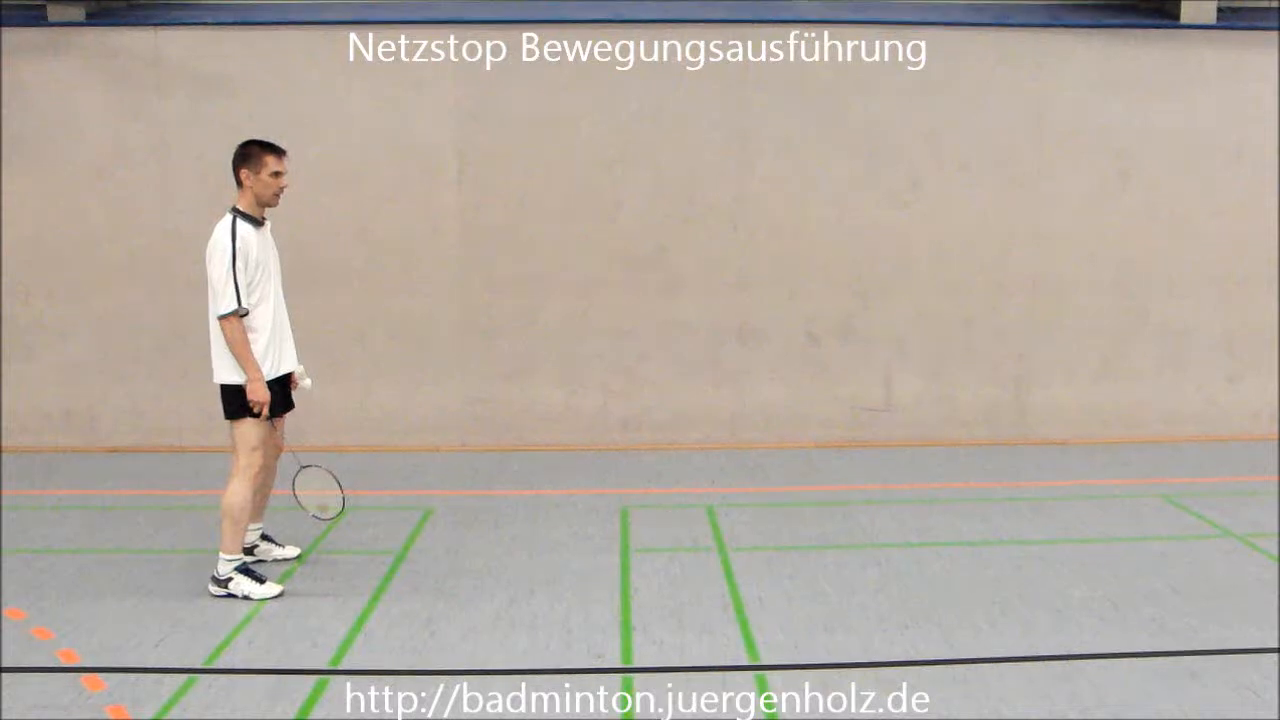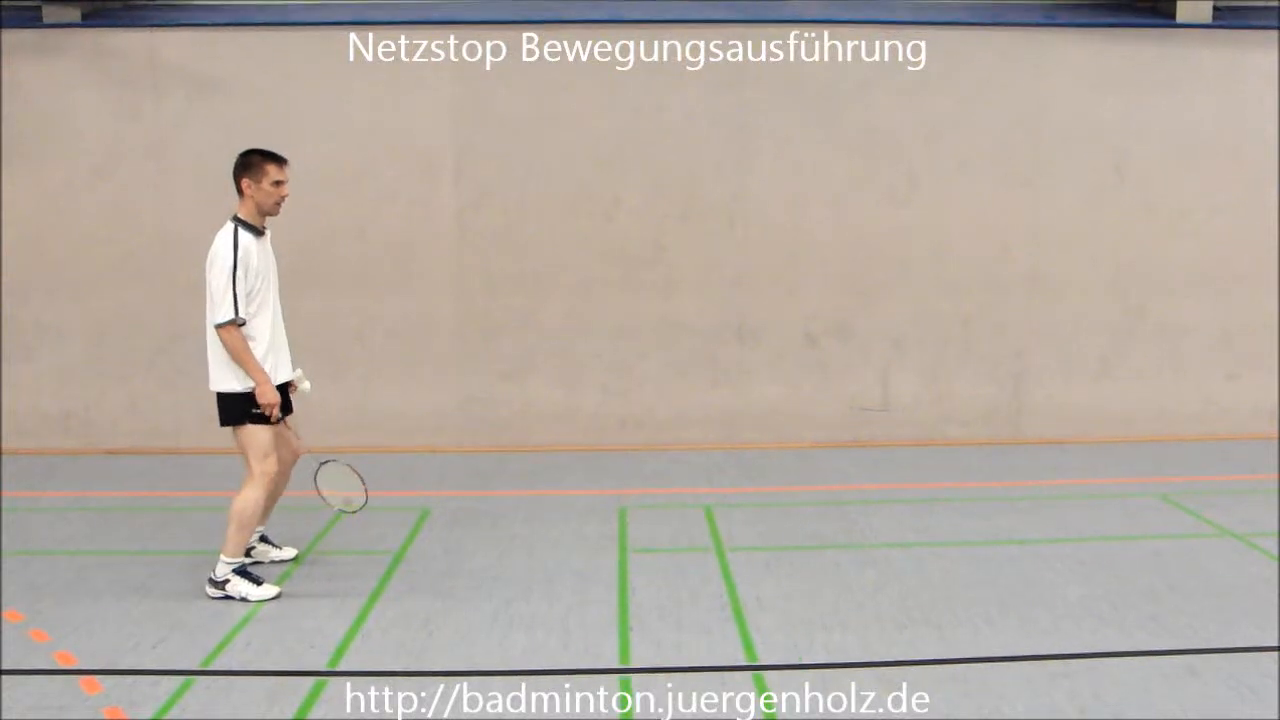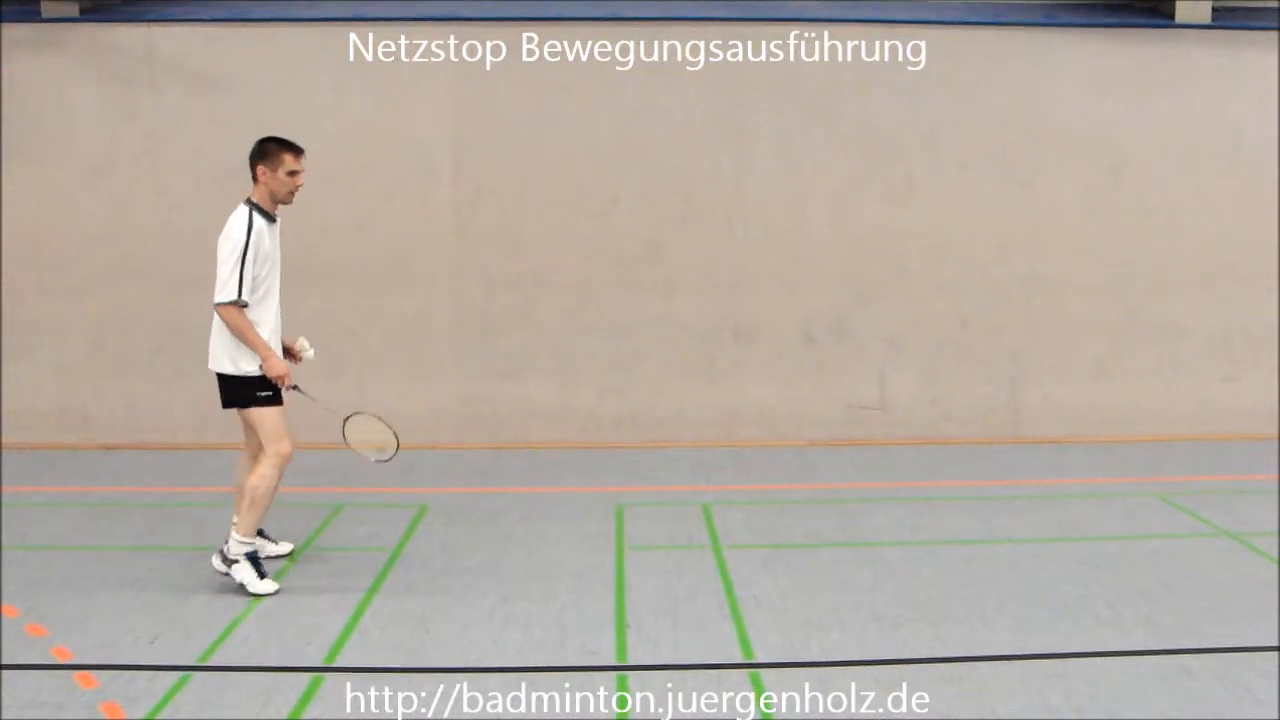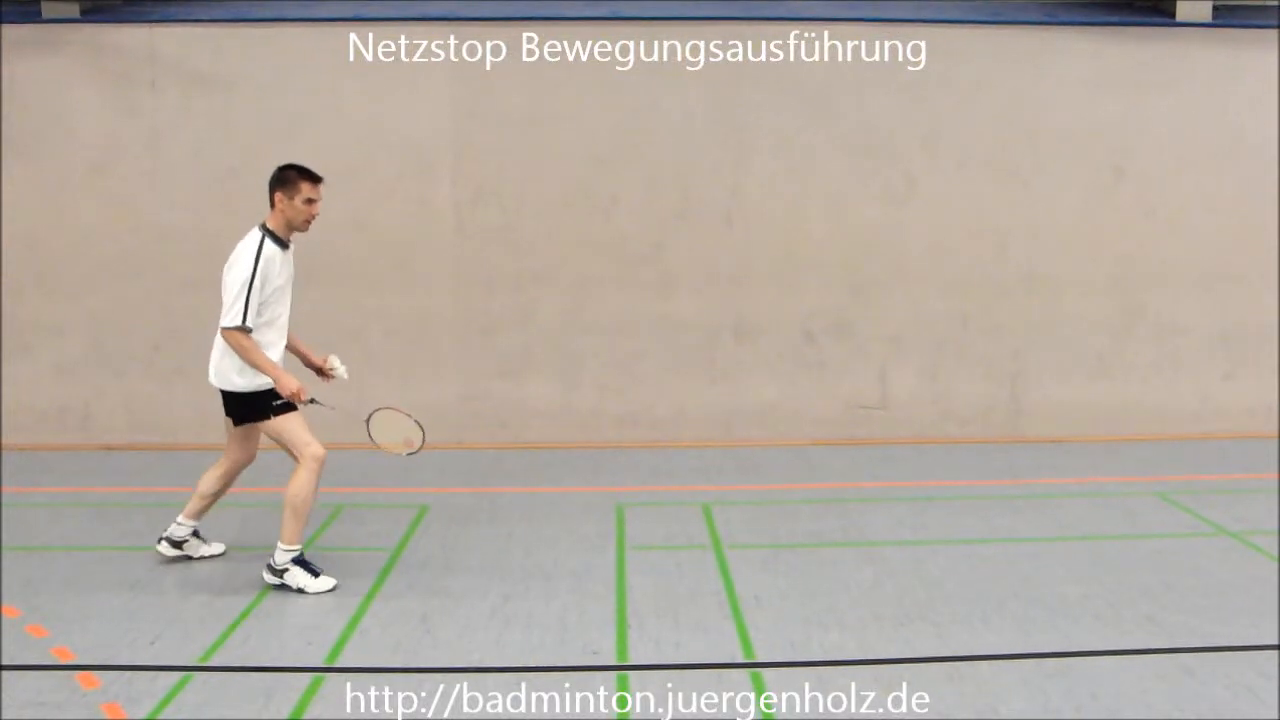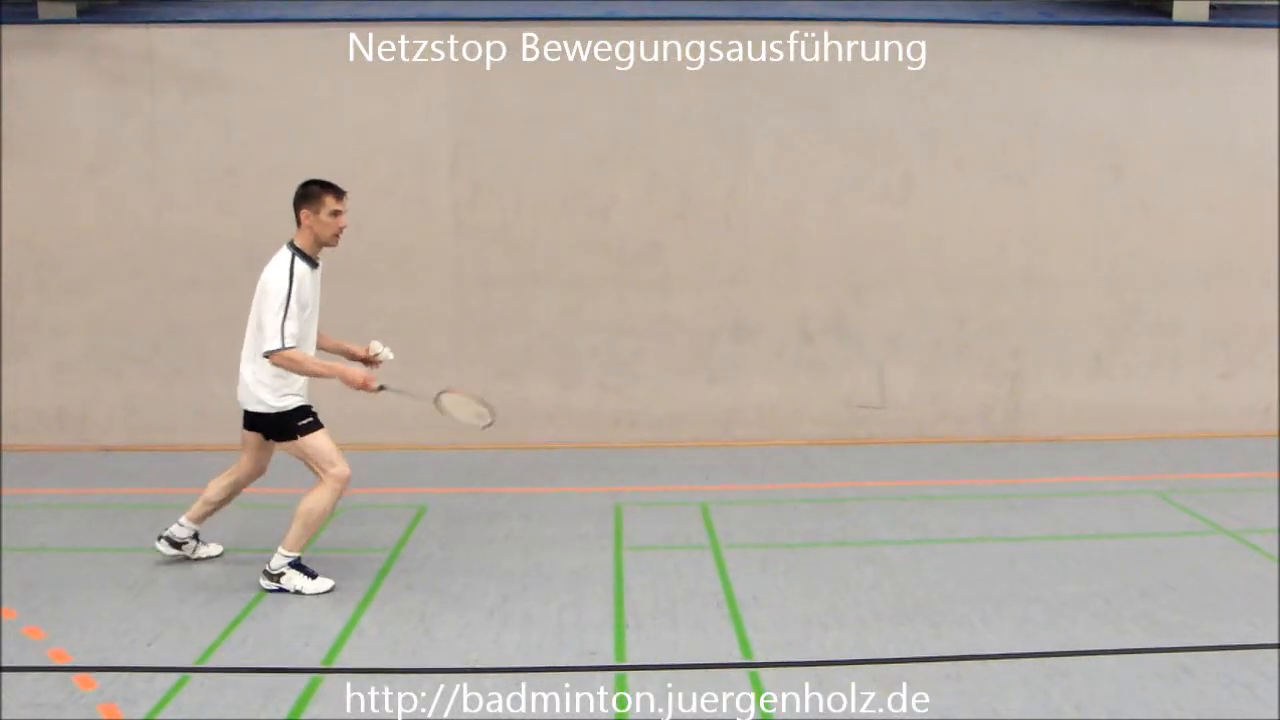
dt=0.7s
person 1, frame 1
left shoulder: (261, 230)
right shoulder: (231, 236)
right elbow: (228, 316)
left wrist: (284, 363)
right wrist: (254, 377)
left hip: (272, 369)
right hip: (248, 377)
left knee: (271, 453)
right knee: (249, 465)
left ankle: (252, 538)
right ankle: (228, 570)
person 1, frame 2
left shoulder: (260, 237)
right shoulder: (232, 245)
right elbow: (225, 324)
left wrist: (279, 370)
right wrist: (260, 380)
left hip: (268, 376)
right hip: (244, 383)
left knee: (287, 454)
right knee: (264, 470)
left ankle: (252, 539)
right ankle: (226, 573)
person 1, frame 3
left shoulder: (267, 222)
right shoulder: (245, 228)
right elbow: (226, 305)
left wrist: (278, 341)
right wrist: (267, 355)
left hip: (255, 360)
right hip: (245, 364)
left knee: (258, 448)
right knee: (278, 450)
left ankle: (244, 532)
right ankle: (236, 551)
person 1, frame 4
left shoulder: (281, 248)
right shoulder: (255, 255)
right elbow: (232, 330)
left wrist: (306, 356)
right wrist: (279, 375)
left hip: (251, 378)
right hip: (249, 380)
left knee: (238, 458)
right knee: (311, 455)
left ankle: (180, 533)
right ankle: (285, 562)
person 1, frame 5
left shoulder: (306, 265)
right shoulder: (287, 274)
right elbow: (279, 353)
left wrist: (347, 350)
right wrist: (341, 372)
left hip: (267, 394)
right hip: (277, 398)
left knee: (248, 469)
right knee: (336, 474)
left ankle: (180, 534)
right ankle: (281, 568)
